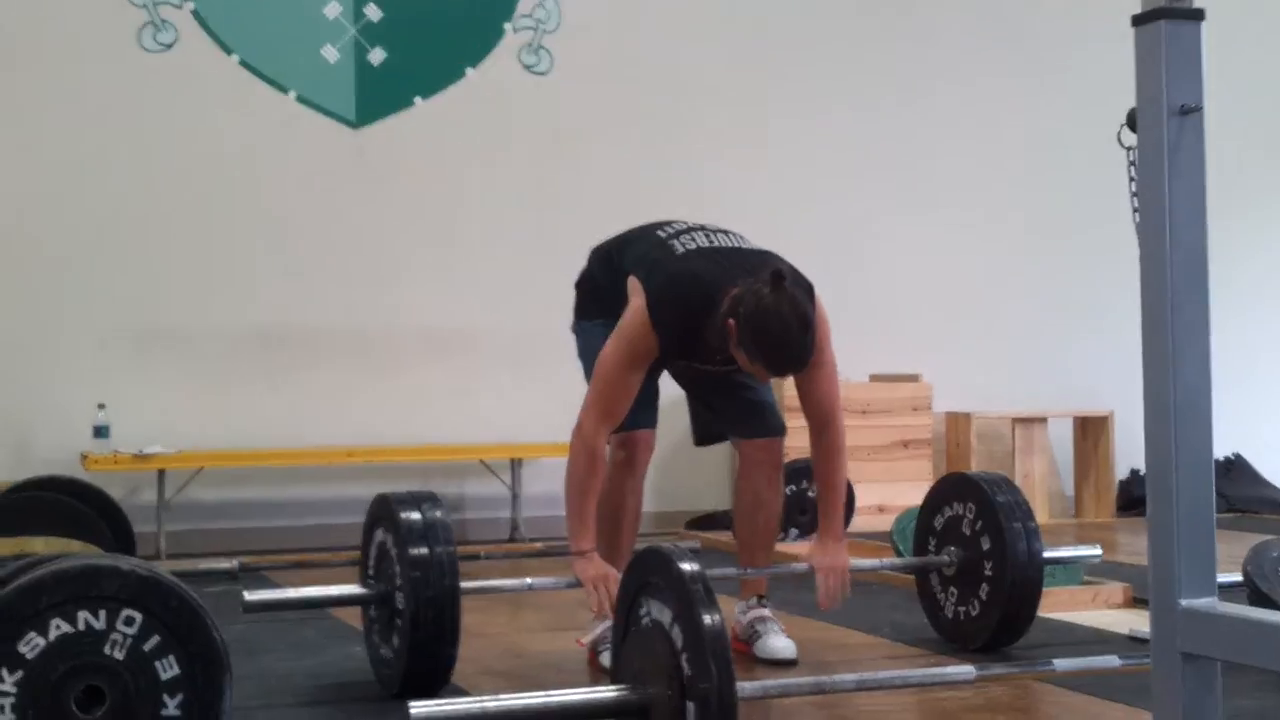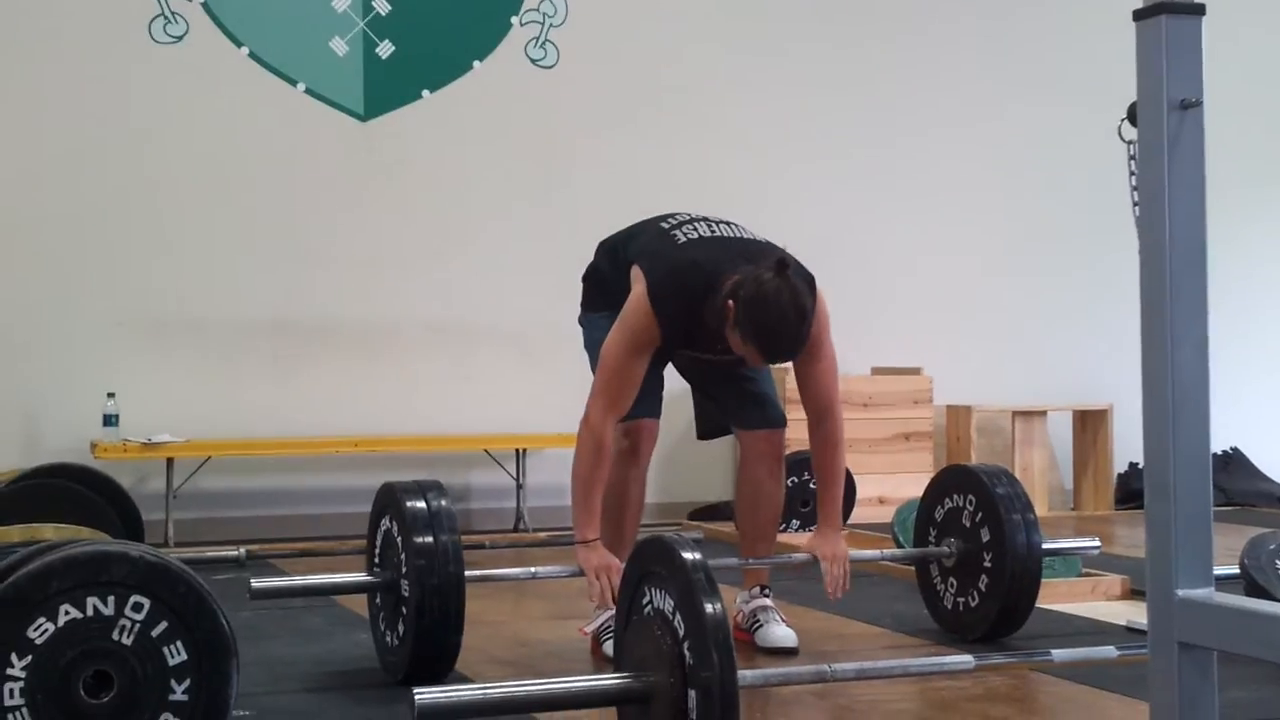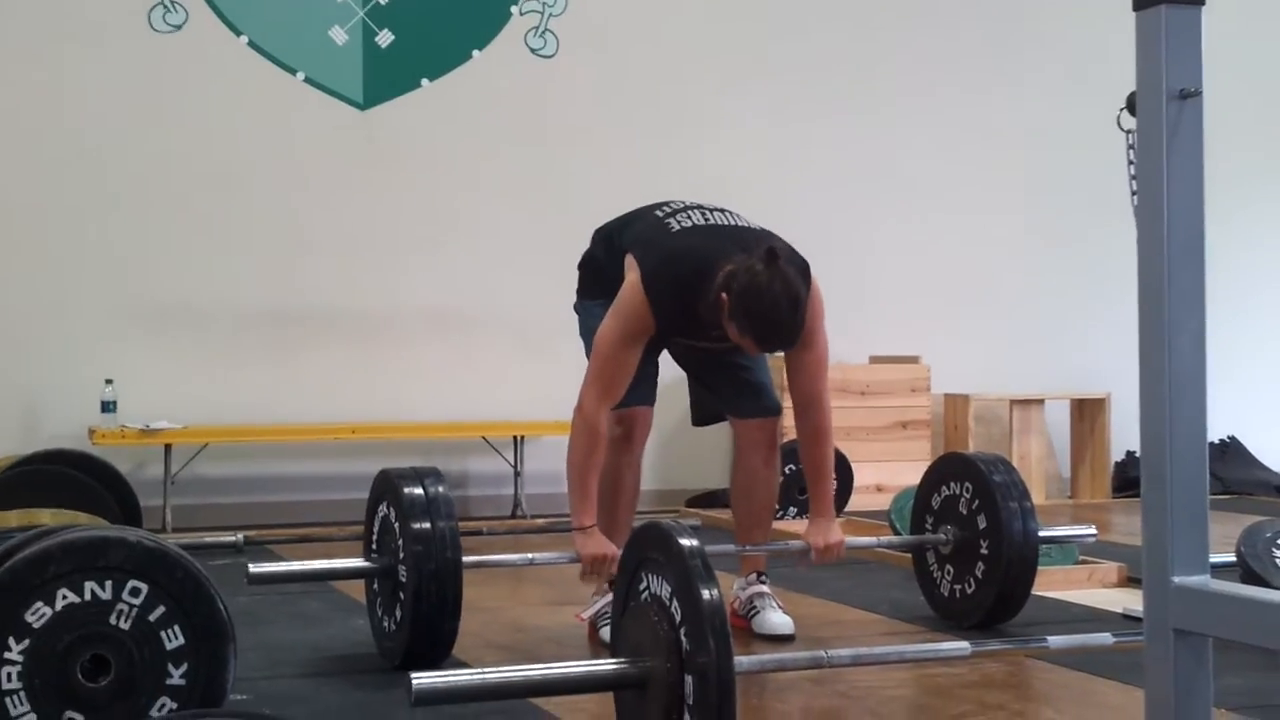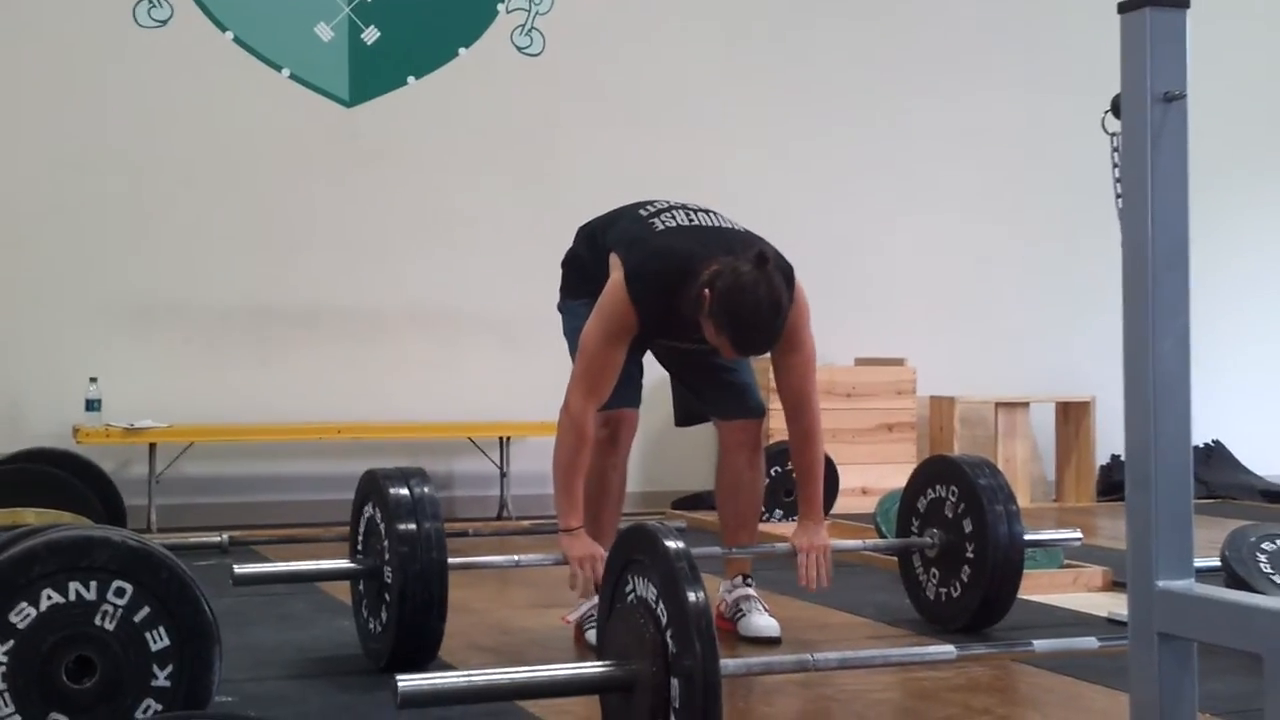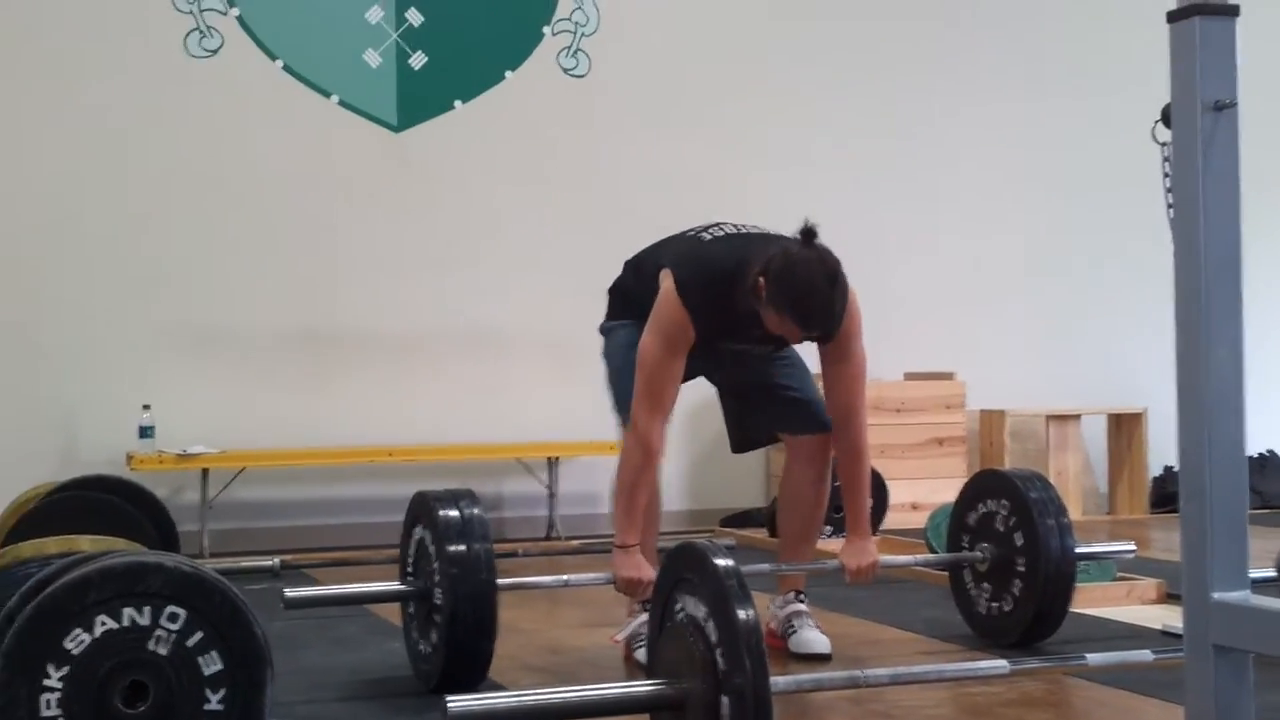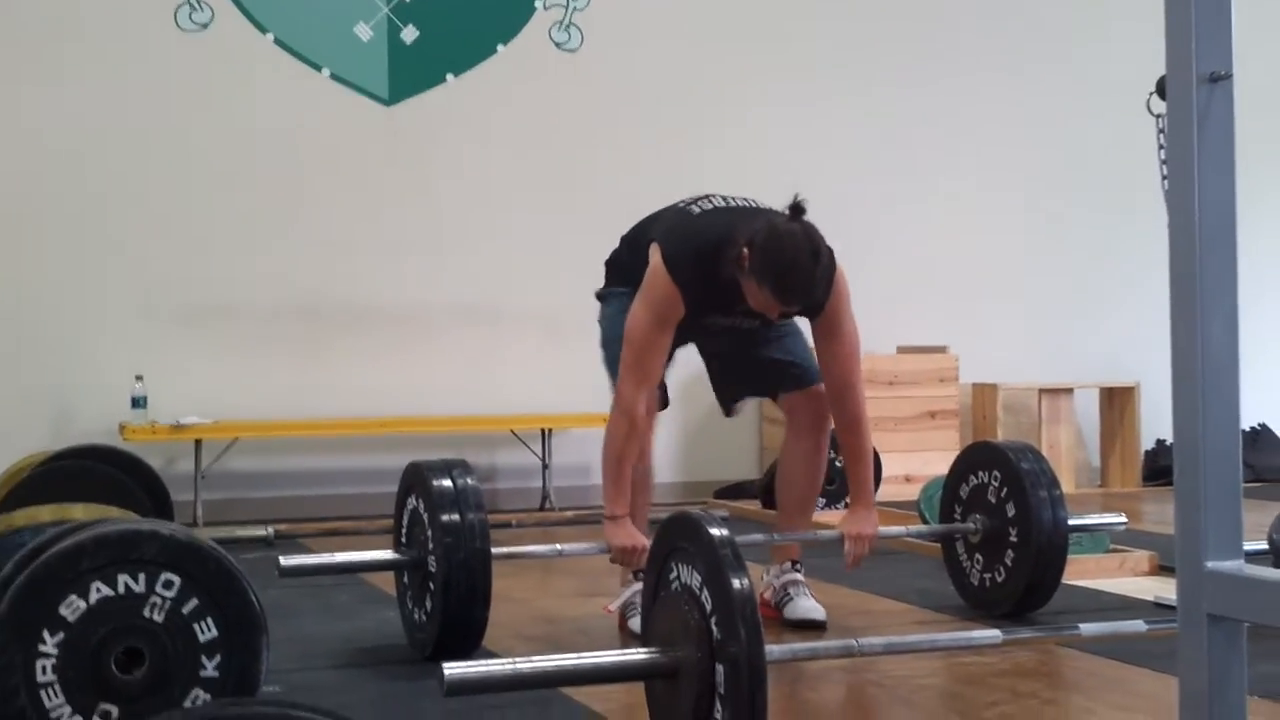
dt=0.4s
person 1, frame 1
left shoulder: (801, 313)
right shoulder: (652, 312)
left elbow: (827, 426)
right elbow: (591, 431)
left wrist: (831, 538)
right wrist: (583, 552)
left hip: (710, 310)
right hip: (612, 304)
left knee: (765, 444)
right knee: (632, 442)
left ankle: (753, 611)
right ankle: (611, 621)
person 1, frame 2
left shoulder: (802, 303)
right shoulder: (654, 299)
left elbow: (825, 418)
right elbow: (599, 419)
left wrist: (830, 529)
right wrist: (588, 540)
left hip: (713, 315)
right hip: (616, 296)
left knee: (767, 436)
right knee: (636, 433)
left ankle: (755, 601)
right ankle: (613, 609)
person 1, frame 3
left shoulder: (797, 290)
right shoulder: (646, 288)
left elbow: (812, 408)
right elbow: (593, 407)
left wrist: (823, 516)
right wrist: (585, 527)
left hip: (708, 294)
right hip: (612, 283)
left knee: (762, 424)
right knee: (629, 421)
left ankle: (752, 588)
right ankle: (610, 595)
person 1, frame 4
left shoulder: (781, 293)
right shoulder: (630, 285)
left elbow: (802, 410)
right elbow: (580, 408)
left wrist: (812, 521)
right wrist: (572, 529)
left hip: (690, 300)
right hip: (594, 282)
left knee: (745, 427)
right knee: (614, 423)
left ankle: (738, 590)
right ankle: (596, 599)
person 1, frame 5
left shoulder: (836, 300)
right shoulder: (686, 291)
left elbow: (849, 423)
right elbow: (646, 424)
left wrist: (859, 534)
right wrist: (628, 547)
left hip: (746, 338)
right hip: (641, 314)
left knee: (814, 437)
right knee: (648, 436)
left ankle: (789, 606)
right ankle: (644, 614)
person 1, frame 6
left shoulder: (822, 275)
right shoulder: (675, 265)
left elbow: (846, 395)
right elbow: (632, 395)
left wrist: (863, 504)
right wrist: (617, 517)
left hip: (735, 312)
right hip: (637, 285)
left knee: (813, 403)
right knee: (644, 406)
left ankle: (785, 575)
right ankle: (637, 584)
